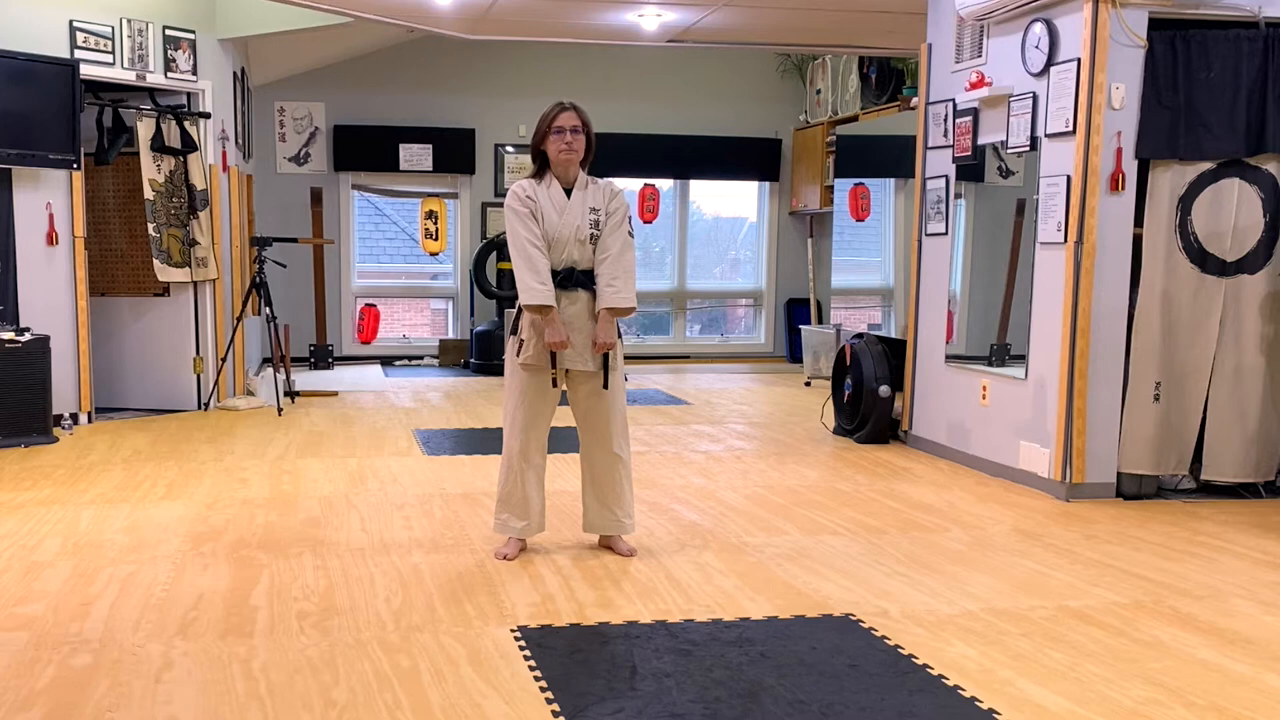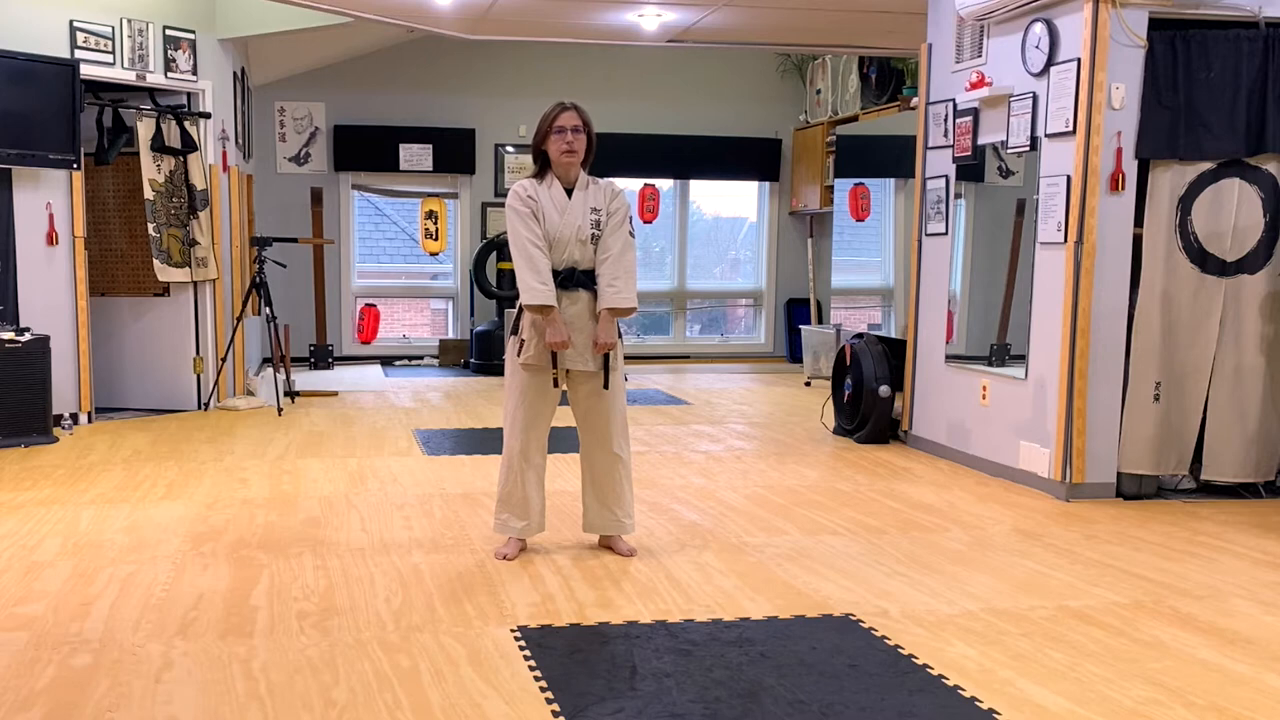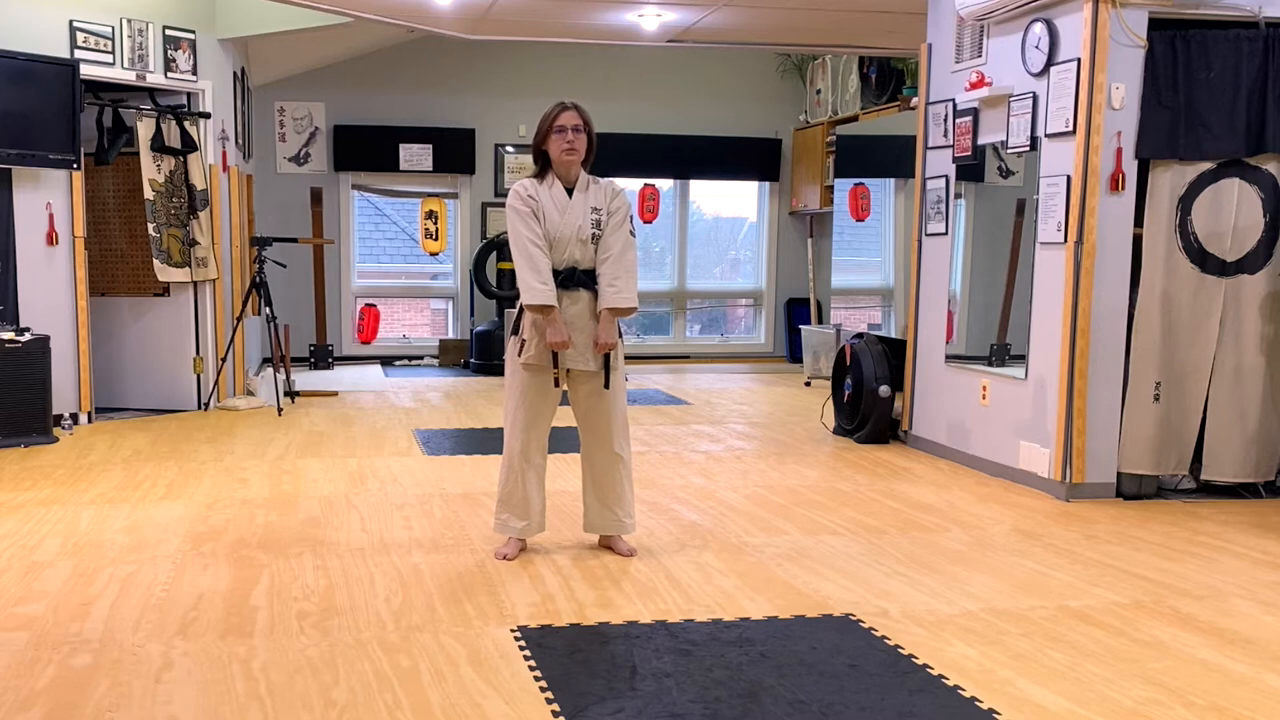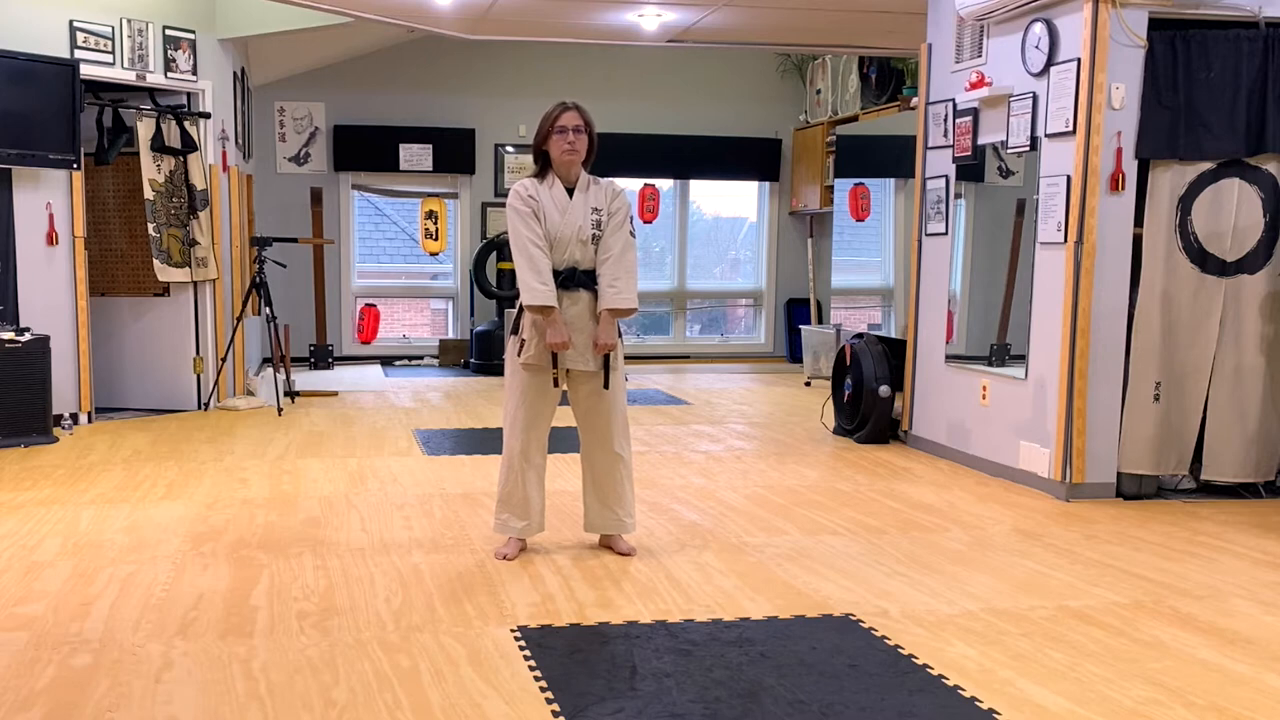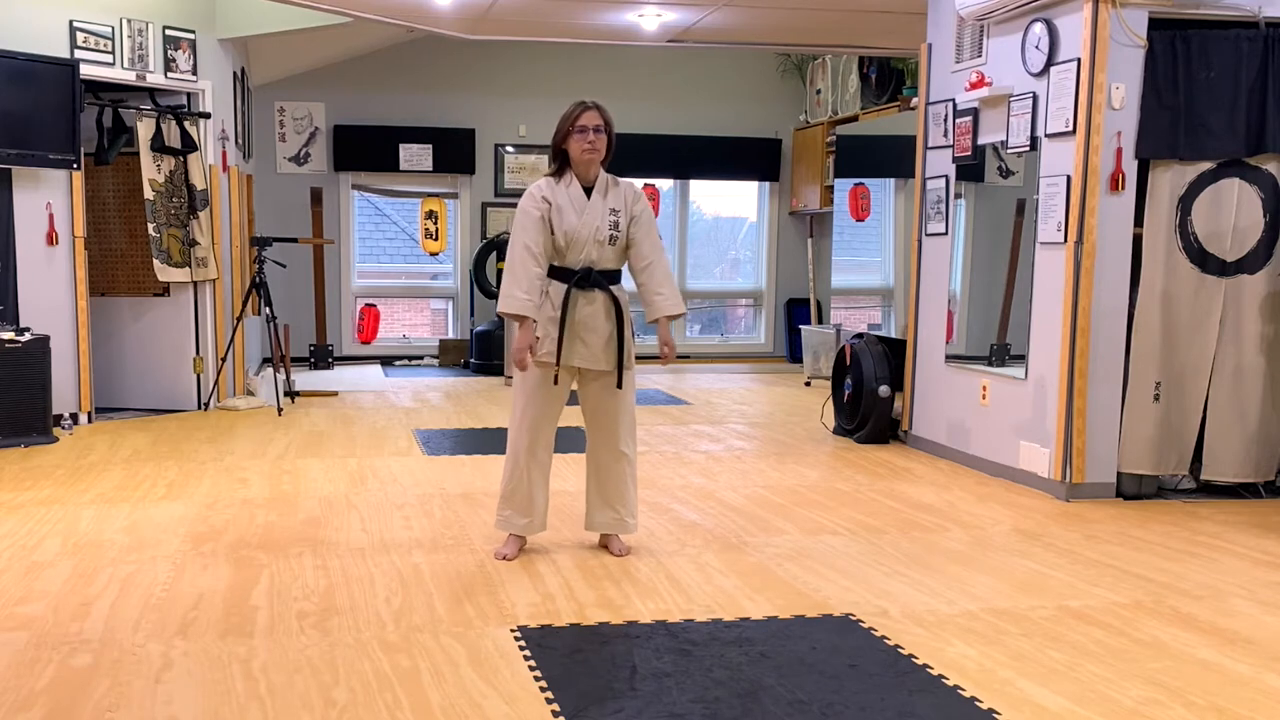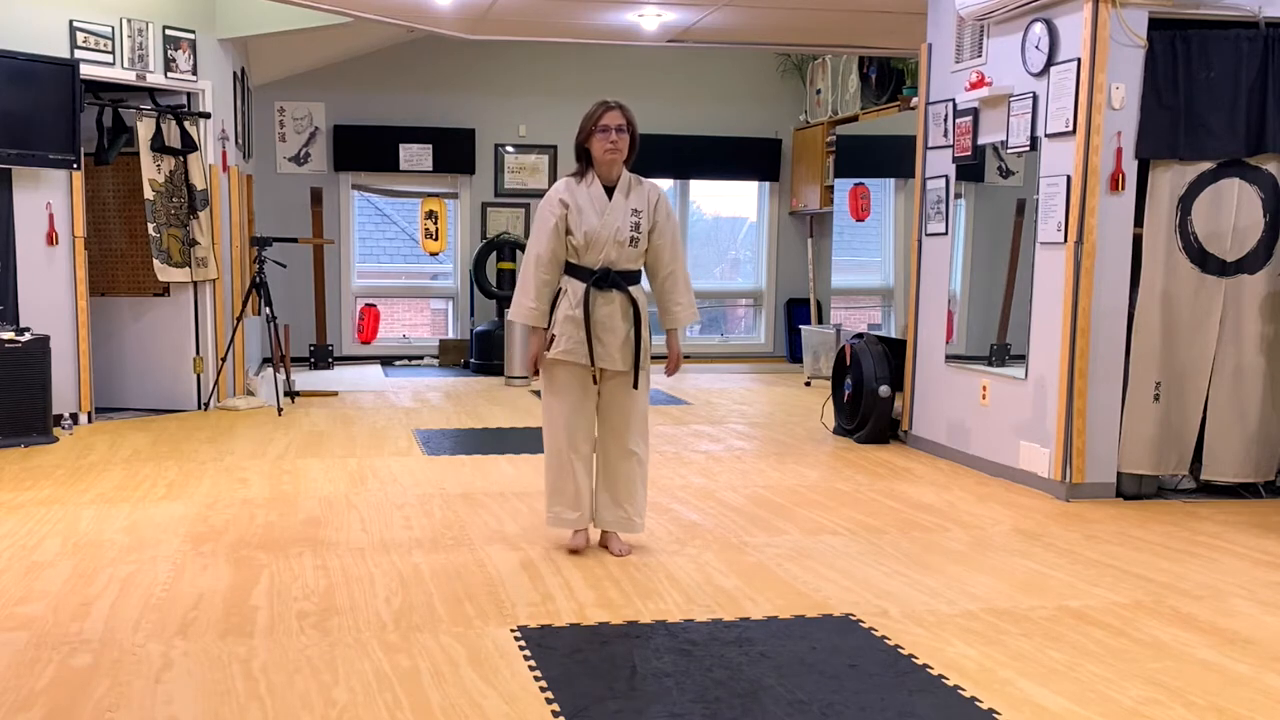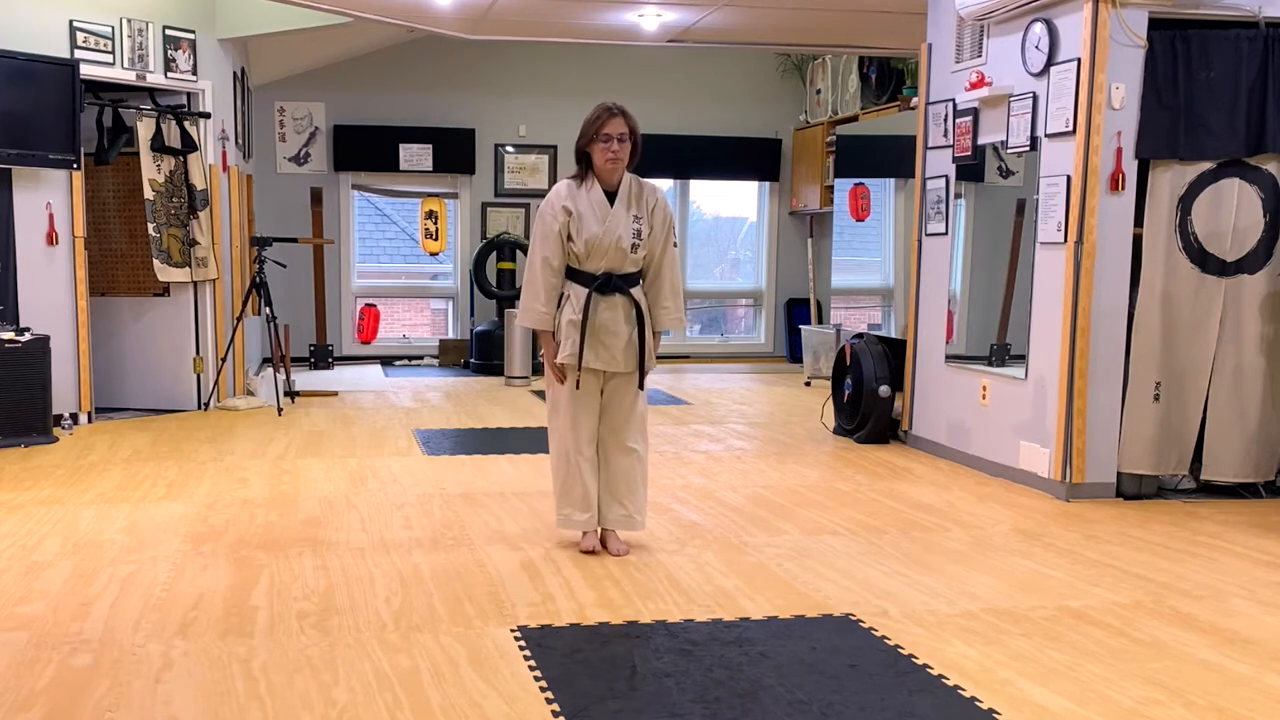
dt=0.4s
person 1, frame 1
left shoulder: (609, 197)
right shoulder: (524, 195)
left elbow: (615, 260)
right elbow: (530, 261)
left wrist: (606, 322)
right wrist: (551, 321)
left hip: (594, 318)
right hip: (538, 319)
left knee: (606, 430)
right knee: (524, 431)
left ankle: (609, 527)
right ankle: (518, 529)
person 1, frame 2
left shoulder: (610, 196)
right shoulder: (525, 194)
left elbow: (616, 261)
right elbow: (531, 261)
left wrist: (607, 323)
right wrist: (552, 321)
left hip: (595, 318)
right hip: (539, 319)
left knee: (606, 430)
right knee: (525, 430)
left ankle: (609, 528)
right ankle: (517, 530)
person 1, frame 3
left shoulder: (610, 196)
right shoulder: (525, 194)
left elbow: (617, 260)
right elbow: (532, 261)
left wrist: (608, 321)
right wrist: (553, 321)
left hip: (596, 318)
right hip: (540, 318)
left knee: (607, 430)
right knee: (525, 431)
left ankle: (609, 526)
right ankle: (518, 529)
person 1, frame 4
left shoulder: (611, 196)
right shoulder: (526, 194)
left elbow: (617, 261)
right elbow: (532, 261)
left wrist: (607, 323)
right wrist: (553, 322)
left hip: (595, 319)
right hip: (539, 320)
left knee: (607, 430)
right knee: (525, 431)
left ankle: (609, 527)
right ankle: (518, 529)
person 1, frame 5
left shoulder: (629, 196)
right shoulder: (541, 194)
left elbow: (650, 260)
right elbow: (525, 261)
left wrist: (664, 324)
right wrist: (524, 326)
left hip: (608, 319)
right hip: (551, 317)
left knee: (614, 432)
right knee: (530, 429)
left ankle: (609, 526)
right ankle: (519, 528)
person 1, frame 6
left shoulder: (651, 198)
right shoulder: (564, 194)
left elbow: (669, 266)
right elbow: (541, 263)
left wrist: (673, 334)
right wrist: (536, 331)
left hip: (626, 319)
right hip: (573, 317)
left knee: (626, 432)
right knee: (569, 429)
left ankle: (612, 526)
right ankle: (576, 521)
person 1, frame 7
left shoulder: (651, 200)
right shoulder: (563, 198)
left elbow: (662, 270)
right elbow: (545, 269)
left wrist: (656, 333)
right wrist: (546, 335)
left hip: (629, 322)
right hip: (577, 321)
left knee: (625, 432)
right knee: (574, 430)
left ankle: (612, 524)
right ankle: (586, 524)
